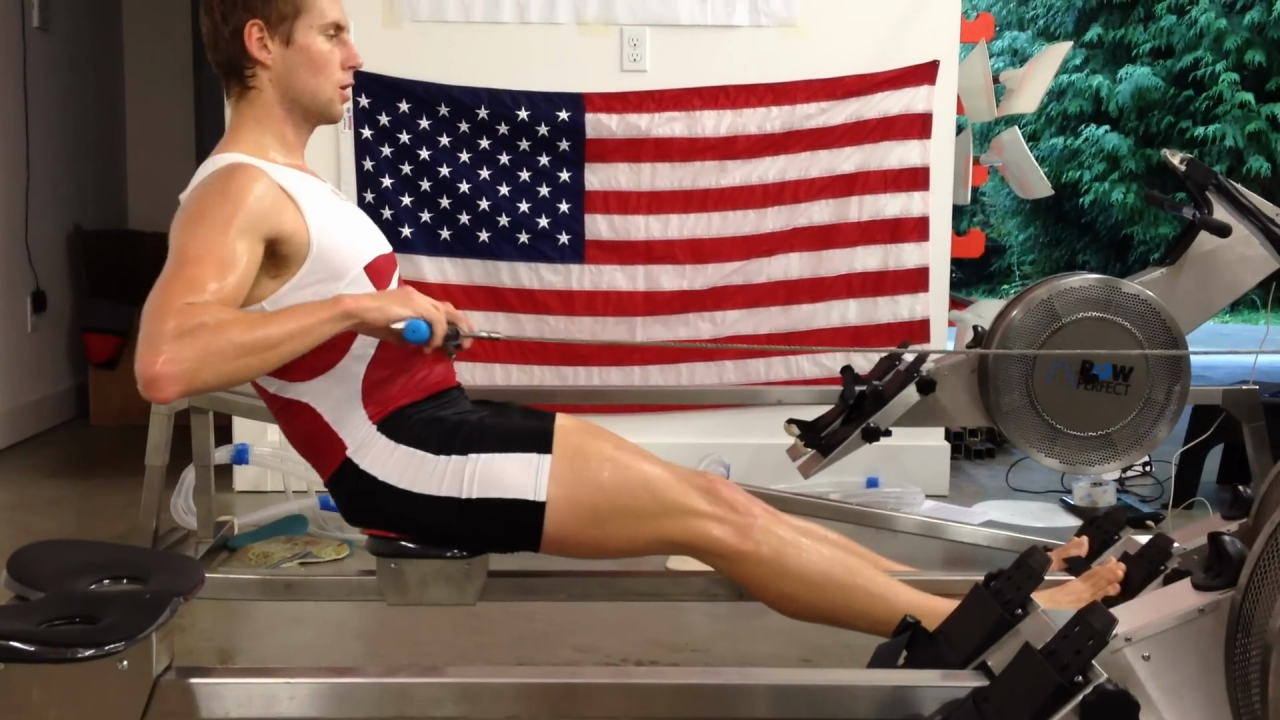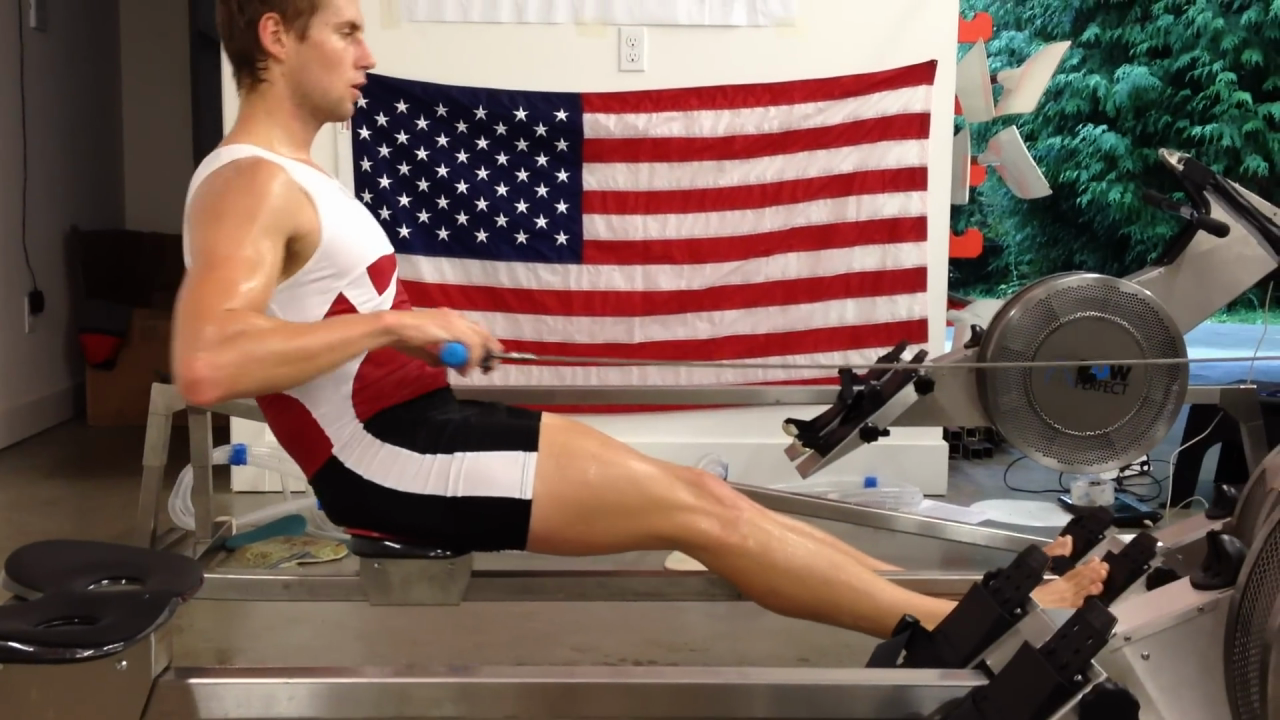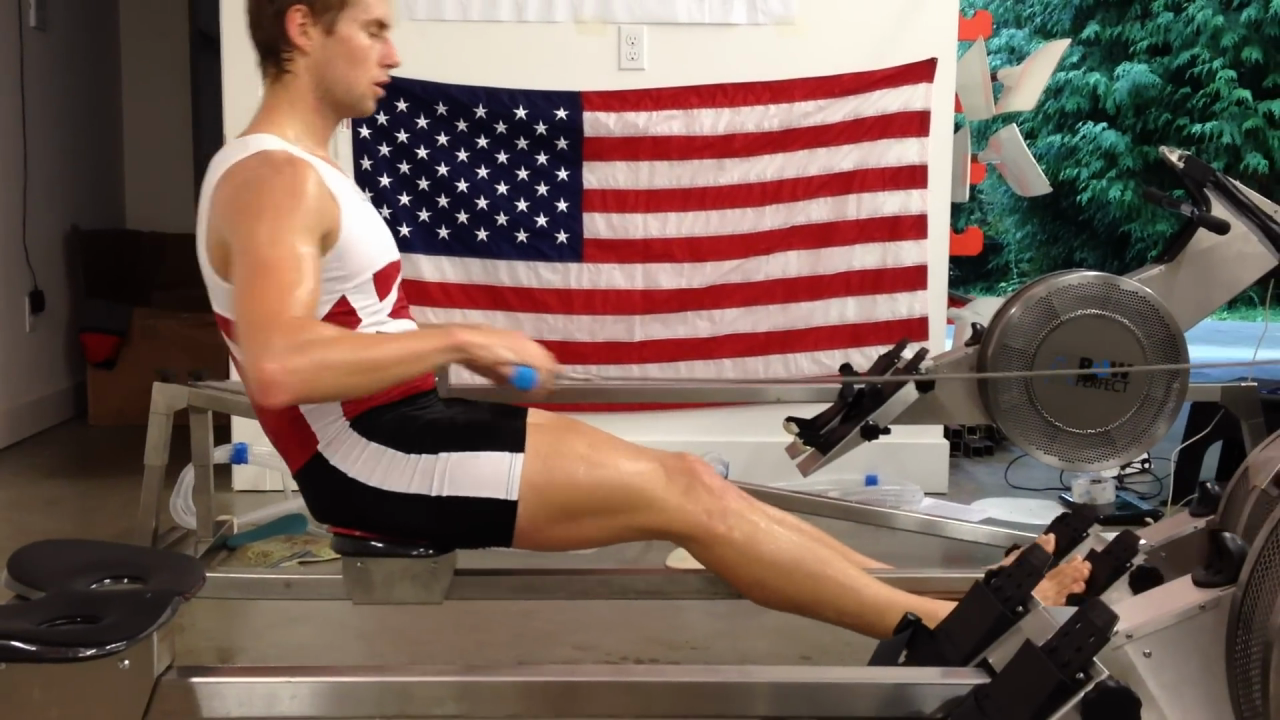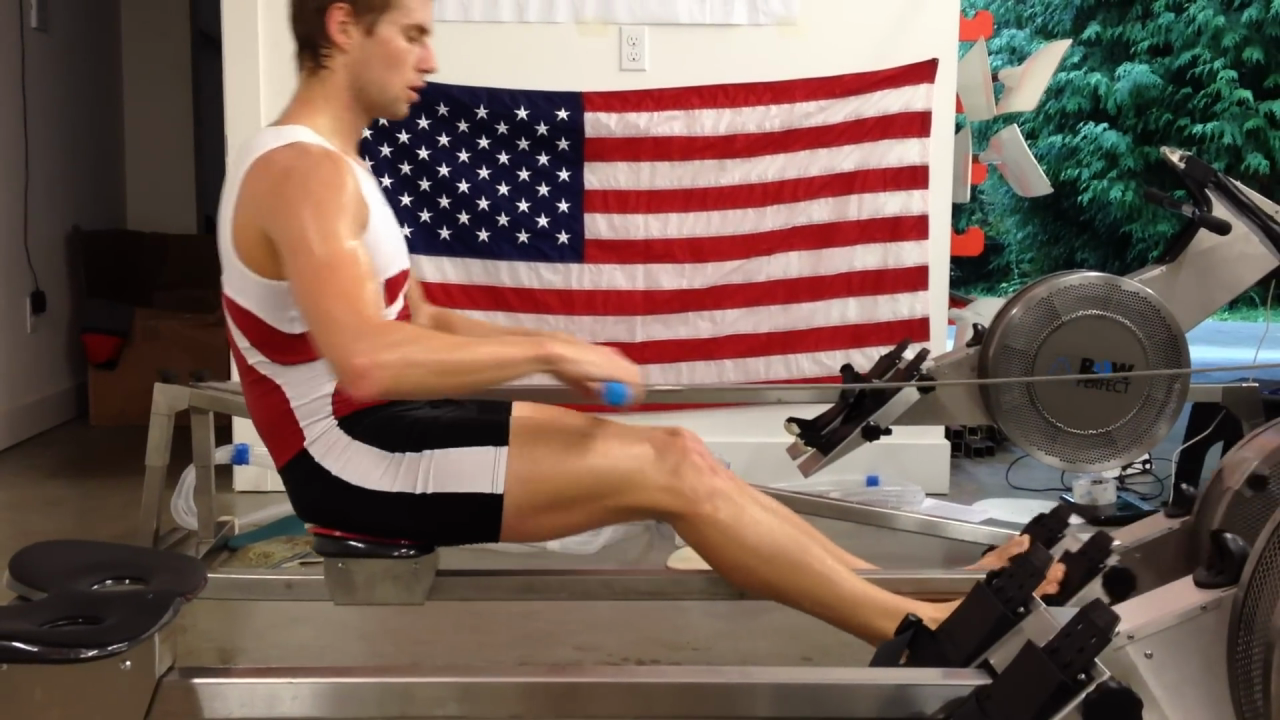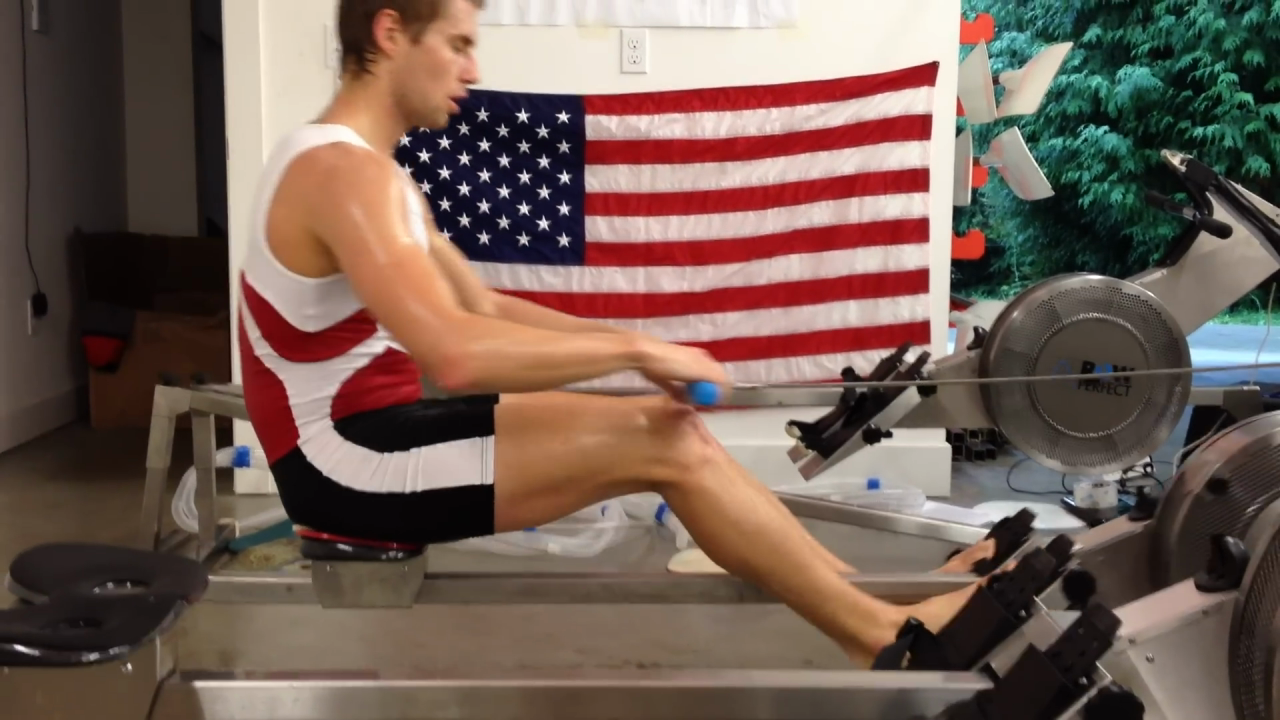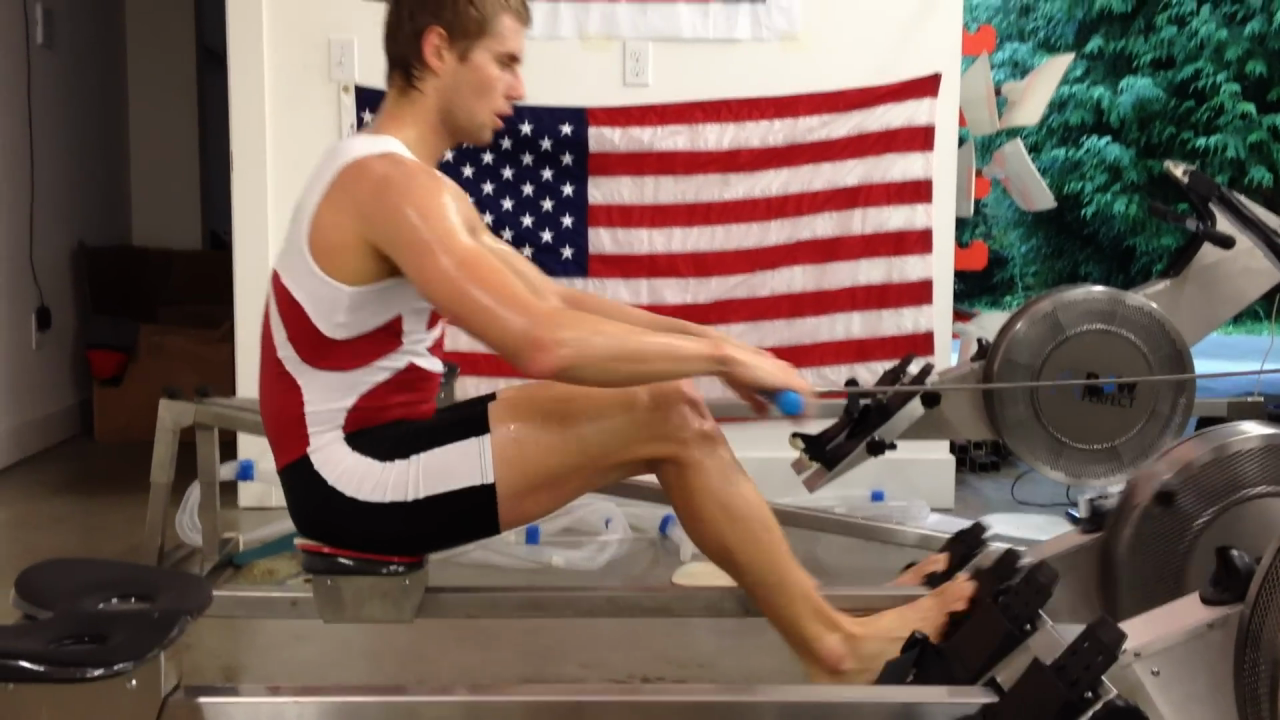
dt=0.2s
person 1, frame 1
left shoulder: (277, 183)
right shoulder: (237, 195)
right elbow: (164, 365)
left wrist: (398, 315)
right wrist: (354, 307)
left hip: (435, 428)
right hip: (407, 463)
left knee: (709, 497)
right knee: (711, 514)
left ankle: (965, 599)
person 1, frame 2
left shoulder: (281, 177)
right shoulder: (251, 187)
right elbow: (203, 368)
left wrist: (417, 330)
right wrist: (393, 324)
left hip: (415, 431)
right hip: (391, 464)
left knee: (694, 493)
right knee: (699, 509)
left ankle: (952, 601)
person 1, frame 3
left shoulder: (289, 168)
right shoulder: (276, 180)
right elbow: (275, 370)
left wrist: (460, 342)
right wrist: (460, 340)
left hip: (400, 429)
right hip: (372, 465)
left knee: (684, 478)
right knee: (688, 500)
left ankle: (929, 598)
right ankle: (949, 627)
person 1, frame 4
left shoulder: (310, 162)
right shoulder: (309, 173)
left elbow: (410, 323)
right elbow: (369, 363)
left wrist: (541, 347)
right wrist: (547, 352)
left hip: (379, 437)
right hip: (358, 464)
left knee: (676, 452)
right knee: (674, 475)
left ankle: (907, 594)
right ankle: (927, 628)
person 1, frame 5
left shoulder: (346, 162)
right shoulder: (349, 174)
left elbow: (484, 307)
right elbow: (458, 354)
left wrist: (620, 340)
right wrist: (633, 350)
left hip: (369, 436)
right hip: (350, 469)
left knee: (666, 425)
right knee: (667, 446)
left ankle: (866, 597)
right ankle: (886, 632)
person 1, frame 6
left shoulder: (390, 176)
right shoulder: (394, 185)
left elbow: (553, 304)
right elbow: (543, 346)
left wrist: (705, 339)
right wrist: (723, 356)
left hip: (374, 454)
right hip: (356, 482)
left knee: (672, 411)
right knee: (668, 421)
left ankle: (818, 605)
right ankle: (837, 645)
